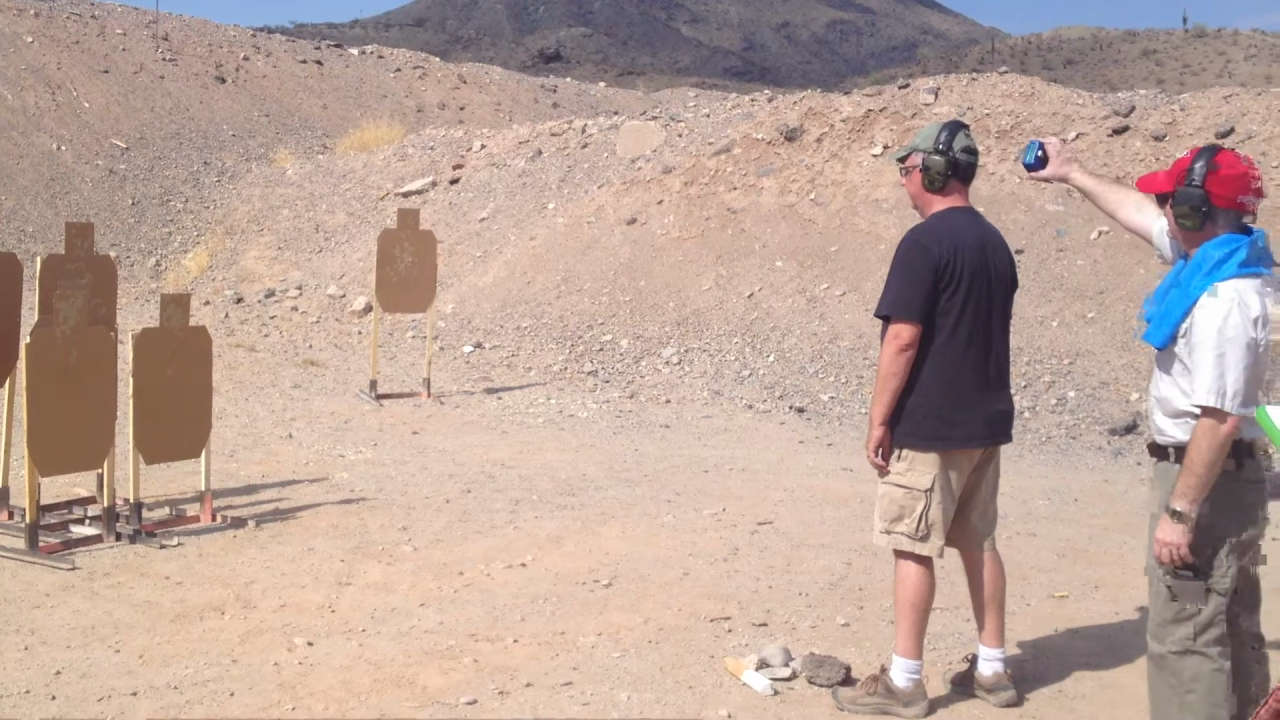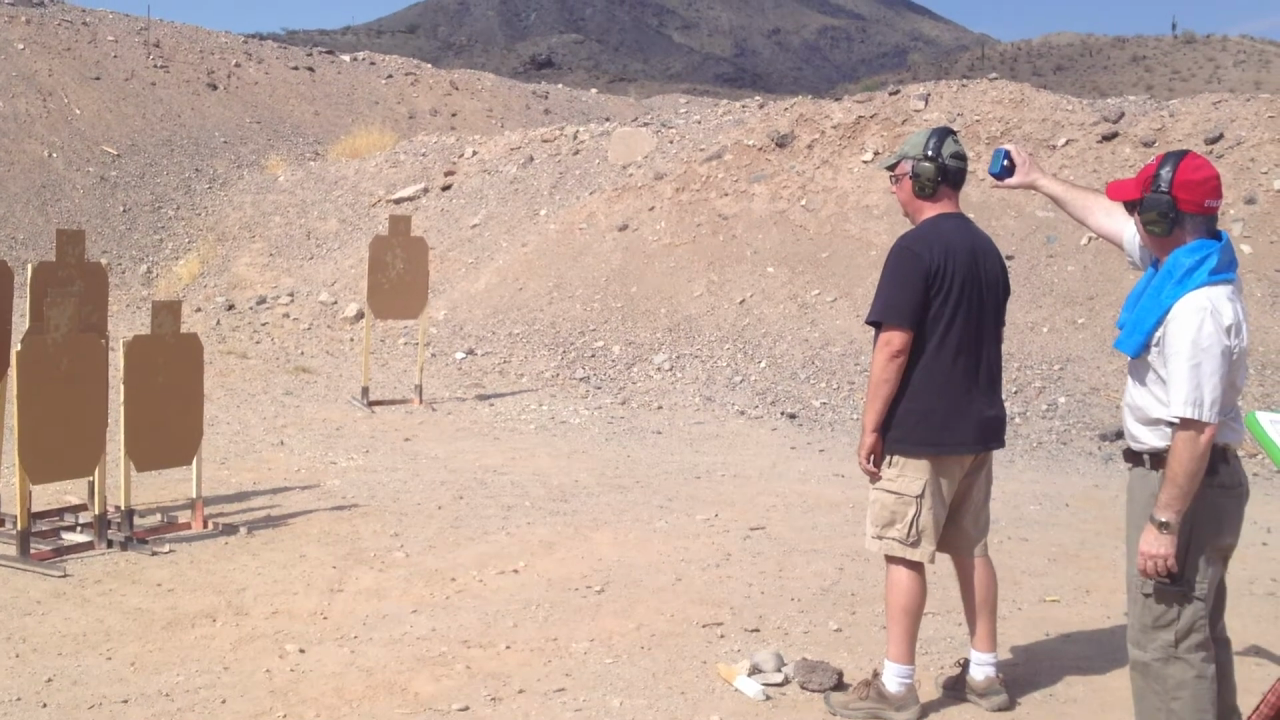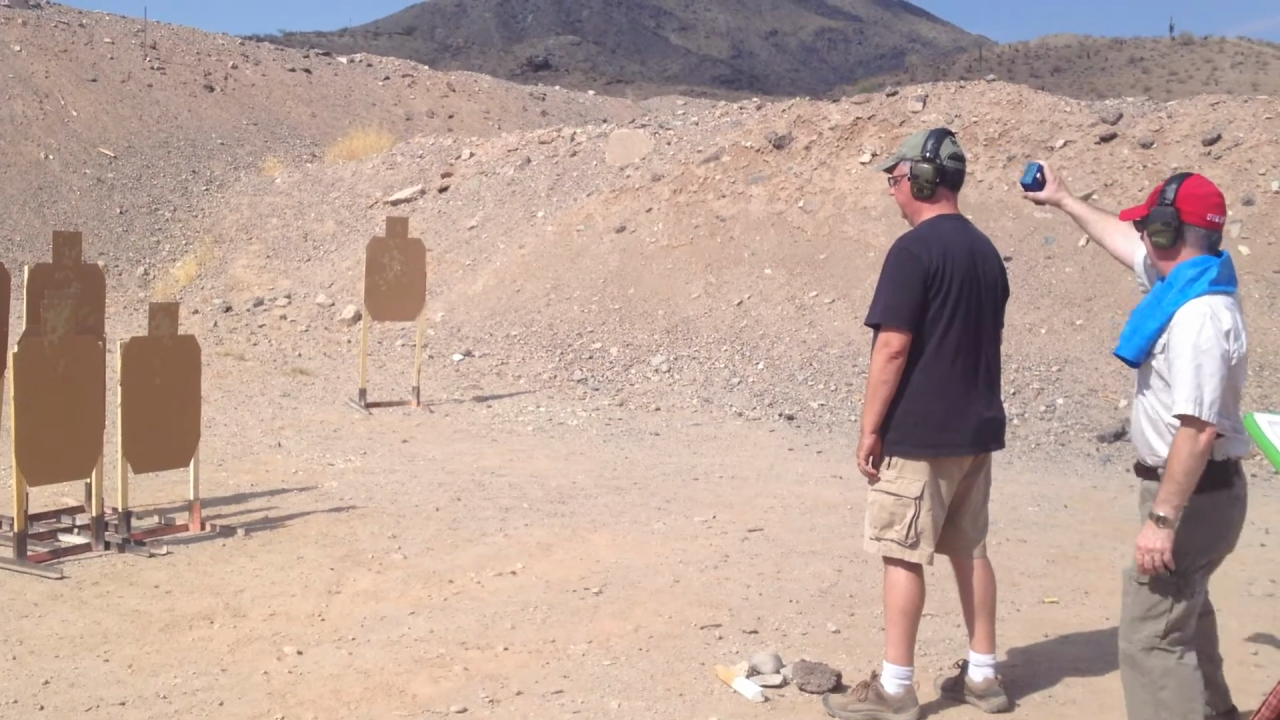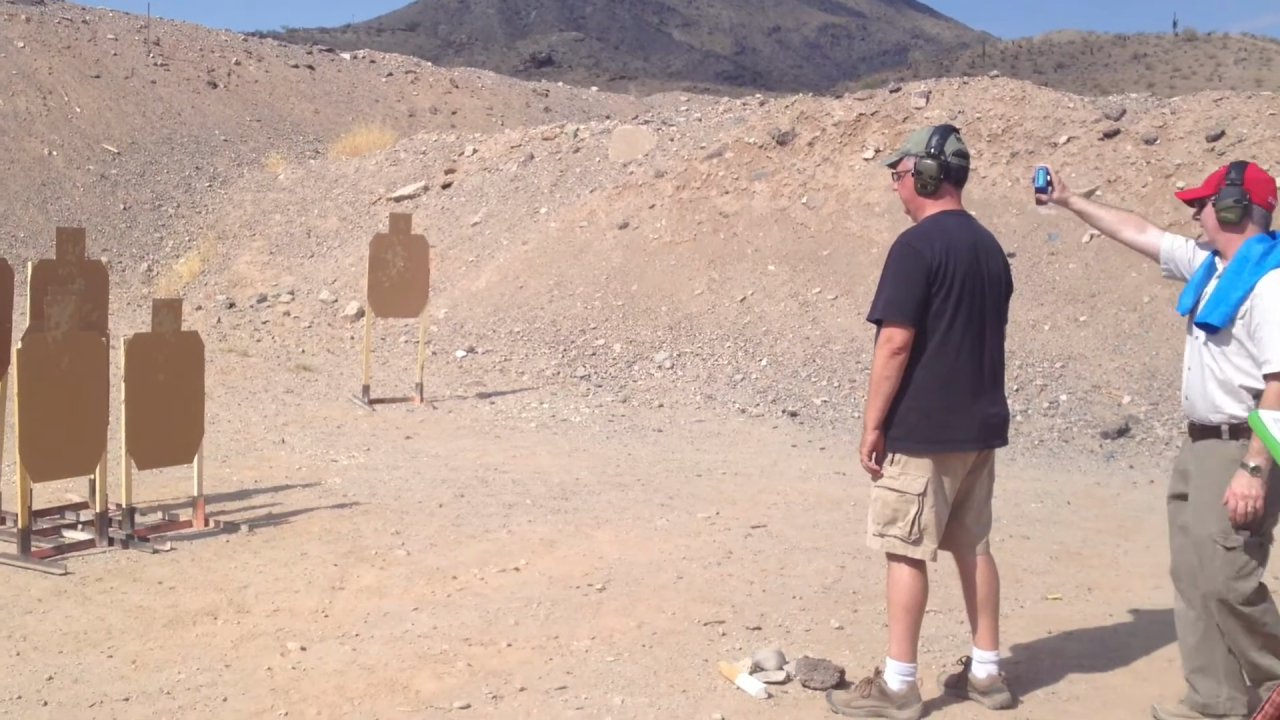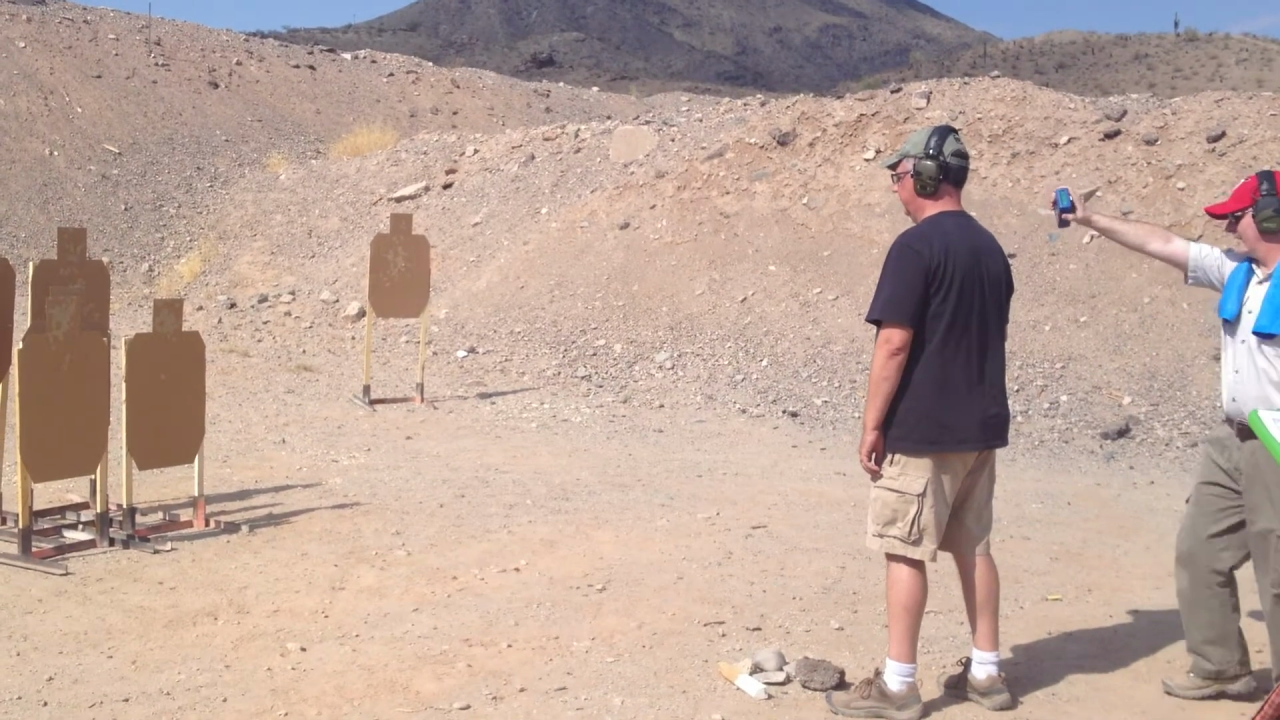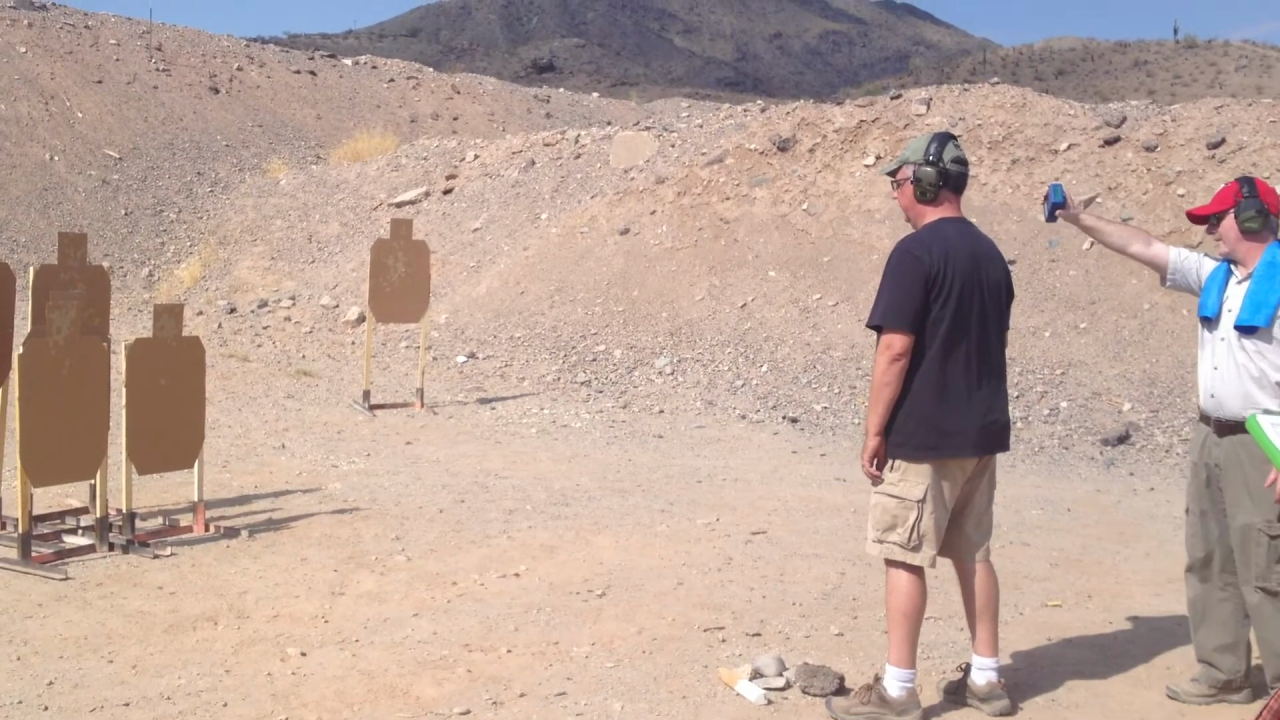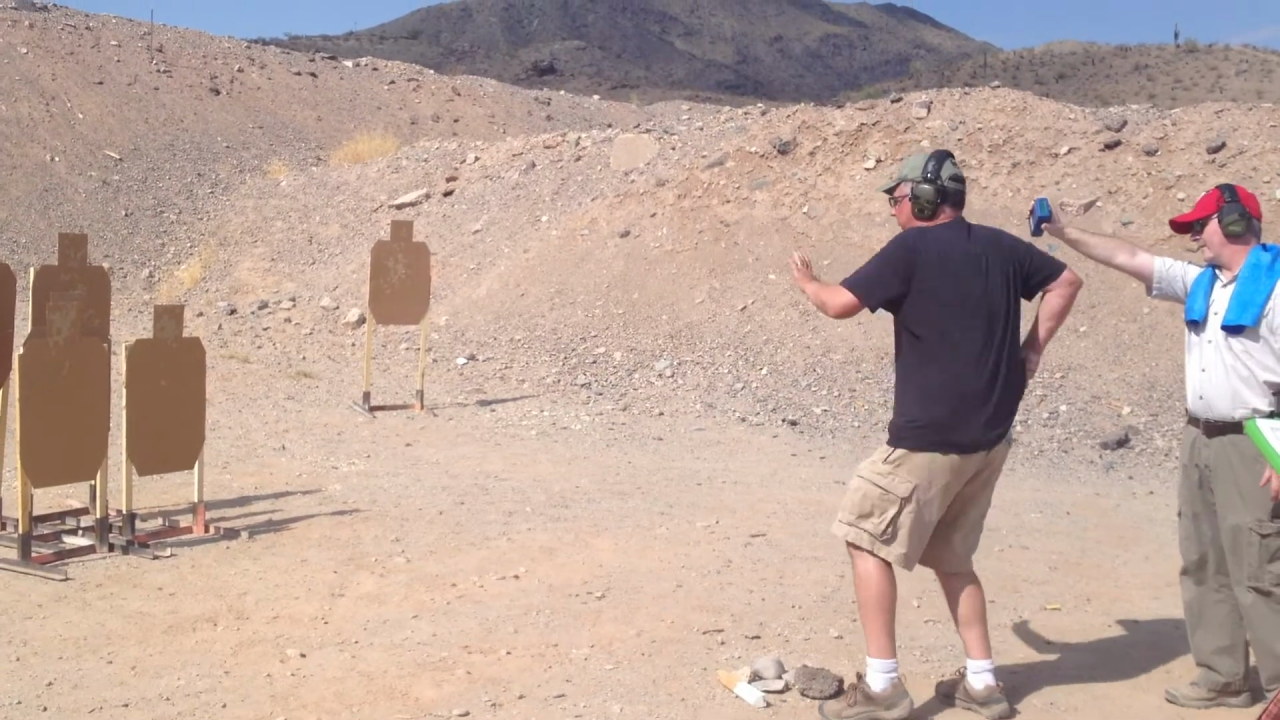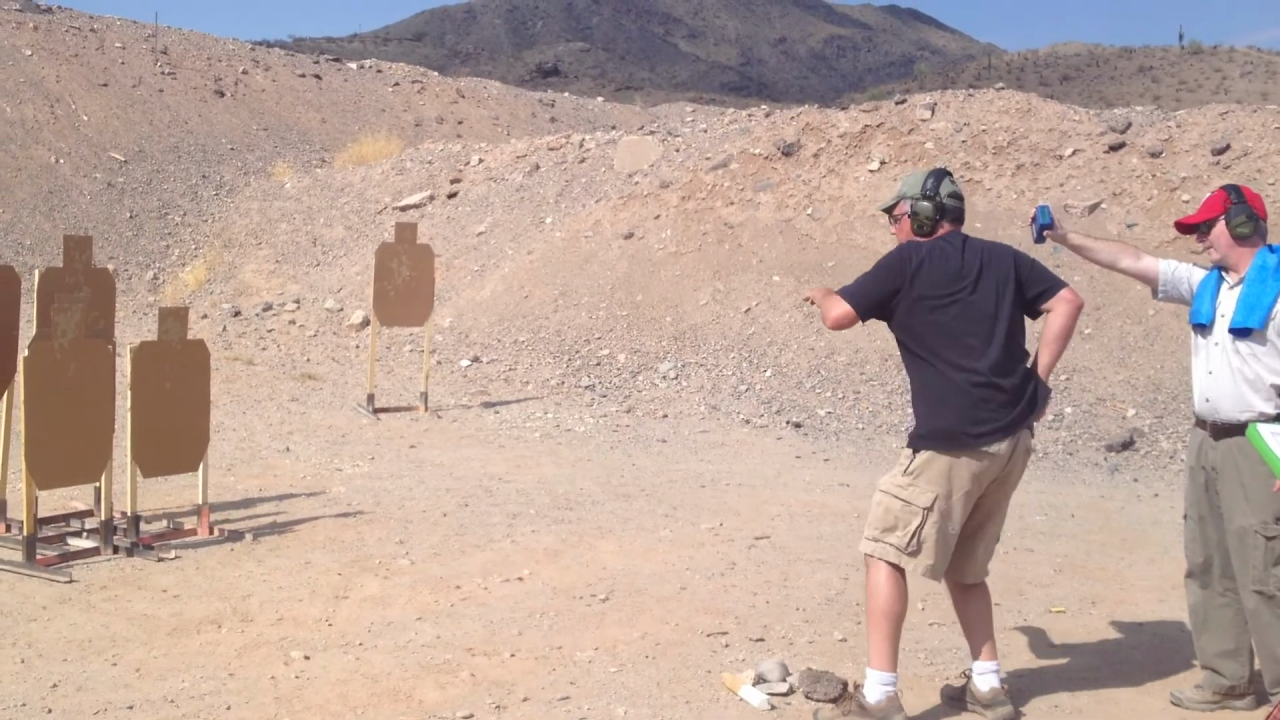
dt=0.5s
person 1, frame 1
left shoulder: (925, 241)
right shoulder: (995, 242)
left elbow: (903, 339)
left wrist: (879, 420)
left hip: (928, 426)
right hip: (985, 422)
left knee: (913, 548)
right knee: (978, 541)
right ankle: (991, 669)
person 1, frame 2
left shoulder: (916, 248)
right shoulder: (986, 248)
left elbow: (894, 345)
left wrist: (871, 427)
left hip: (919, 432)
right hip: (977, 428)
left knee: (905, 554)
right knee: (970, 547)
person 1, frame 3
left shoulder: (914, 249)
right shoulder: (986, 250)
left elbow: (893, 347)
left wrist: (870, 429)
left hip: (918, 434)
right hip: (975, 429)
left knee: (903, 555)
right knee: (969, 549)
person 1, frame 4
left shoulder: (917, 244)
right shoulder: (988, 245)
left elbow: (895, 342)
left wrist: (873, 424)
left hip: (921, 430)
right hip: (979, 425)
left knee: (906, 551)
right knee: (972, 545)
right ankle: (985, 671)
person 1, frame 5
left shoulder: (916, 246)
right shoulder: (989, 247)
left elbow: (894, 344)
left wrist: (872, 426)
left hip: (920, 430)
right hip: (980, 426)
left knee: (905, 551)
right knee: (972, 545)
person 1, frame 6
left shoulder: (916, 252)
right shoulder: (989, 252)
left elbow: (896, 350)
right elbow: (994, 341)
left wrist: (875, 431)
left hip: (921, 435)
right hip: (981, 432)
left knee: (904, 557)
right knee: (972, 552)
person 1, frame 7
left shoulder: (912, 248)
right shoulder: (999, 246)
left elbow: (840, 303)
right elbow: (1065, 282)
left wrist: (805, 281)
right wrist: (1030, 352)
left hip: (928, 434)
right hip: (988, 434)
left knee: (866, 541)
right knee: (951, 558)
person 1, frame 8
left shoulder: (908, 261)
right shoulder: (1001, 258)
left elbow: (838, 316)
right elbow: (1066, 301)
left wrist: (823, 295)
right wrist: (1038, 377)
left hip: (949, 440)
right hip: (1011, 440)
left knee: (886, 556)
right knee: (961, 565)
person 2, frame 1
left shoulder: (1224, 299)
right shoulder: (1211, 260)
left elbow: (1220, 420)
right elbow: (1135, 209)
left wrist: (1179, 512)
right wrist: (1071, 173)
left hip: (1208, 481)
right hip: (1225, 478)
left knee: (1182, 637)
right knee: (1229, 627)
person 2, frame 2
left shoulder: (1198, 307)
right shoulder: (1183, 264)
left elbow: (1198, 429)
right elbow: (1105, 215)
left wrist: (1164, 524)
right wrist: (1038, 179)
left hip: (1182, 484)
right hip: (1184, 479)
left knee: (1164, 641)
right knee: (1197, 630)
person 2, frame 3
left shoulder: (1199, 316)
right shoulder: (1185, 282)
left elbow: (1199, 429)
right elbow: (1120, 239)
left wrist: (1161, 519)
right wrist: (1063, 199)
left hip: (1193, 494)
right hip: (1186, 489)
left knee: (1151, 636)
right knee: (1178, 609)
person 2, frame 4
right shoulder: (1207, 263)
right elbow: (1138, 231)
right wrist: (1069, 201)
right hip: (1200, 447)
left knee: (1229, 584)
right knee: (1194, 579)
person 2, frame 5
right shoulder: (1236, 271)
right elbow: (1165, 244)
right wrist: (1092, 220)
right hip: (1233, 441)
right knee: (1198, 553)
right ankle: (1221, 665)
person 2, frame 6
right shoulder: (1213, 276)
right elbow: (1144, 247)
right wrist: (1079, 219)
right hip: (1211, 439)
right knee: (1209, 564)
right ankle: (1223, 674)
person 2, frame 7
right shoulder: (1198, 282)
right elbow: (1130, 258)
right wrist: (1064, 233)
right hip: (1200, 440)
right knee: (1203, 565)
right ankle: (1221, 676)
person 2, frame 8
right shoulder: (1203, 284)
right elbow: (1135, 261)
right wrist: (1067, 240)
right hip: (1206, 441)
right knee: (1207, 568)
right ankle: (1226, 679)
